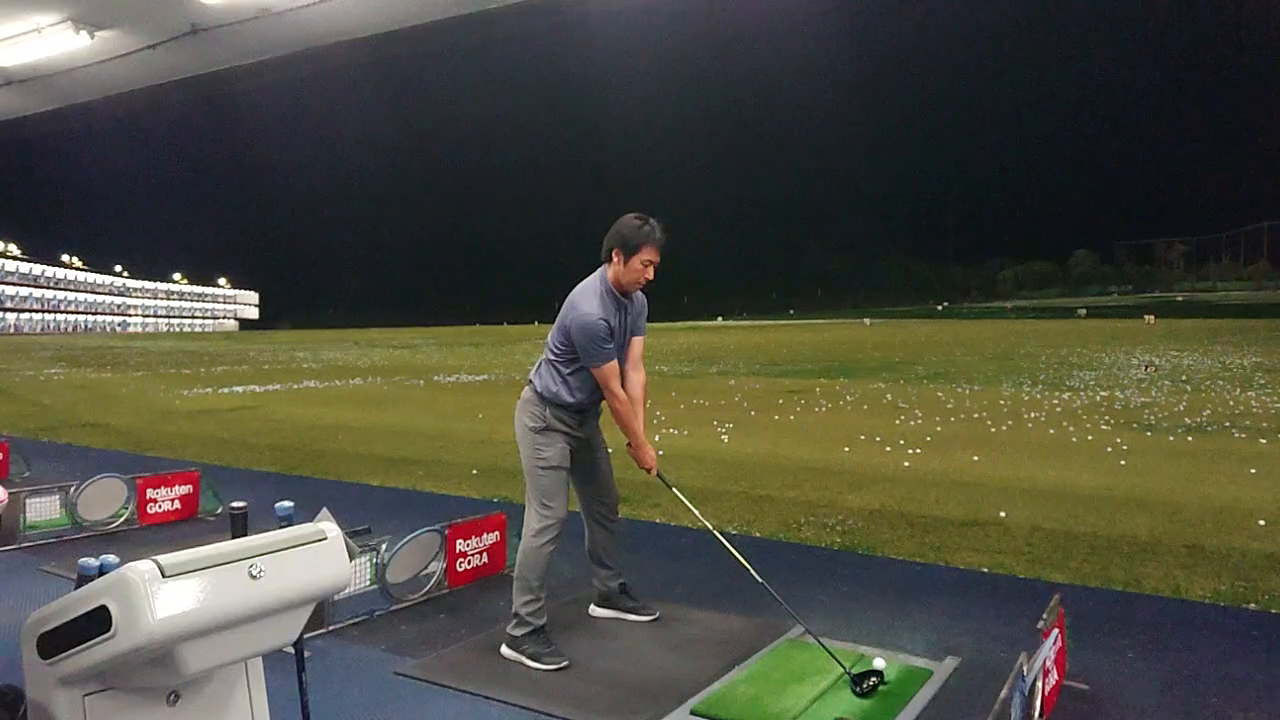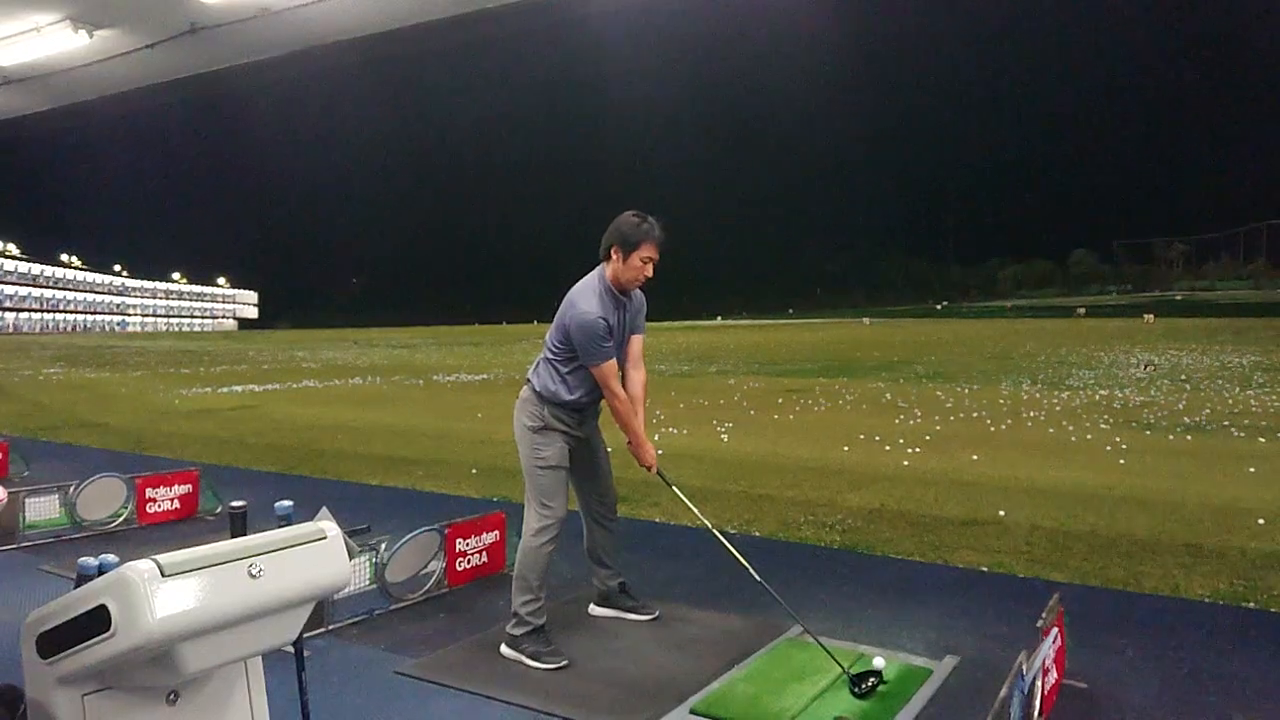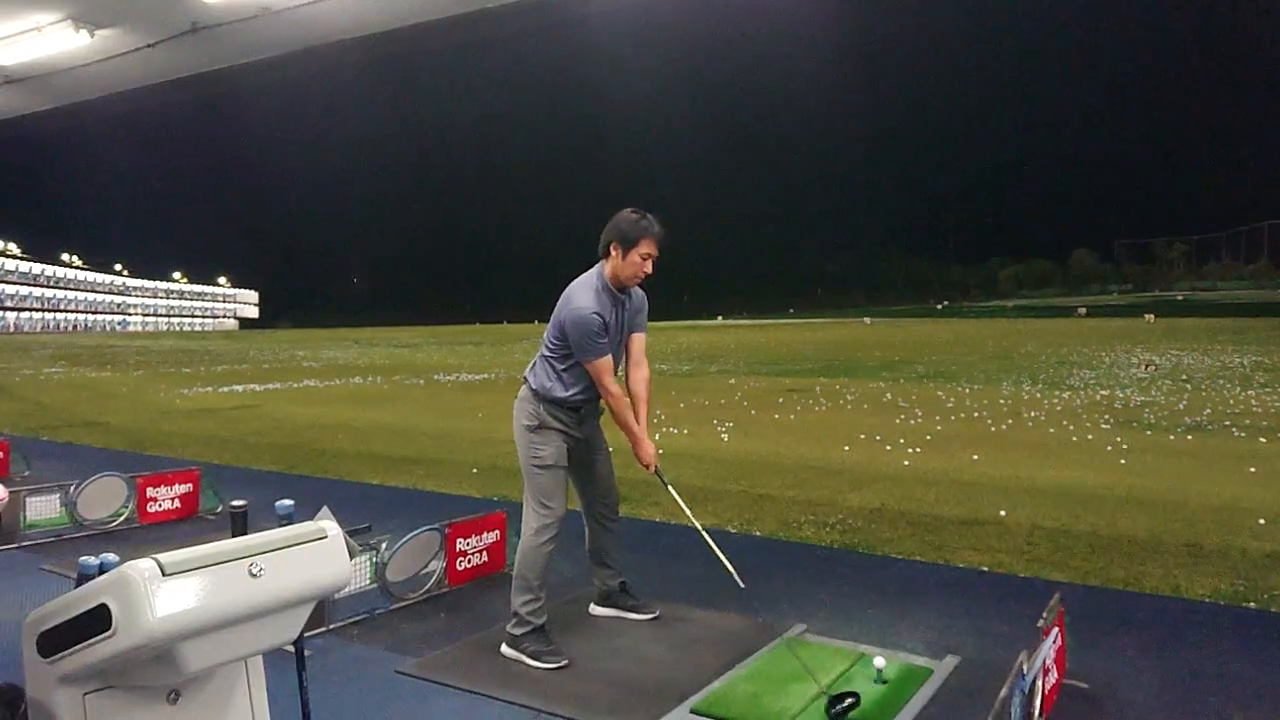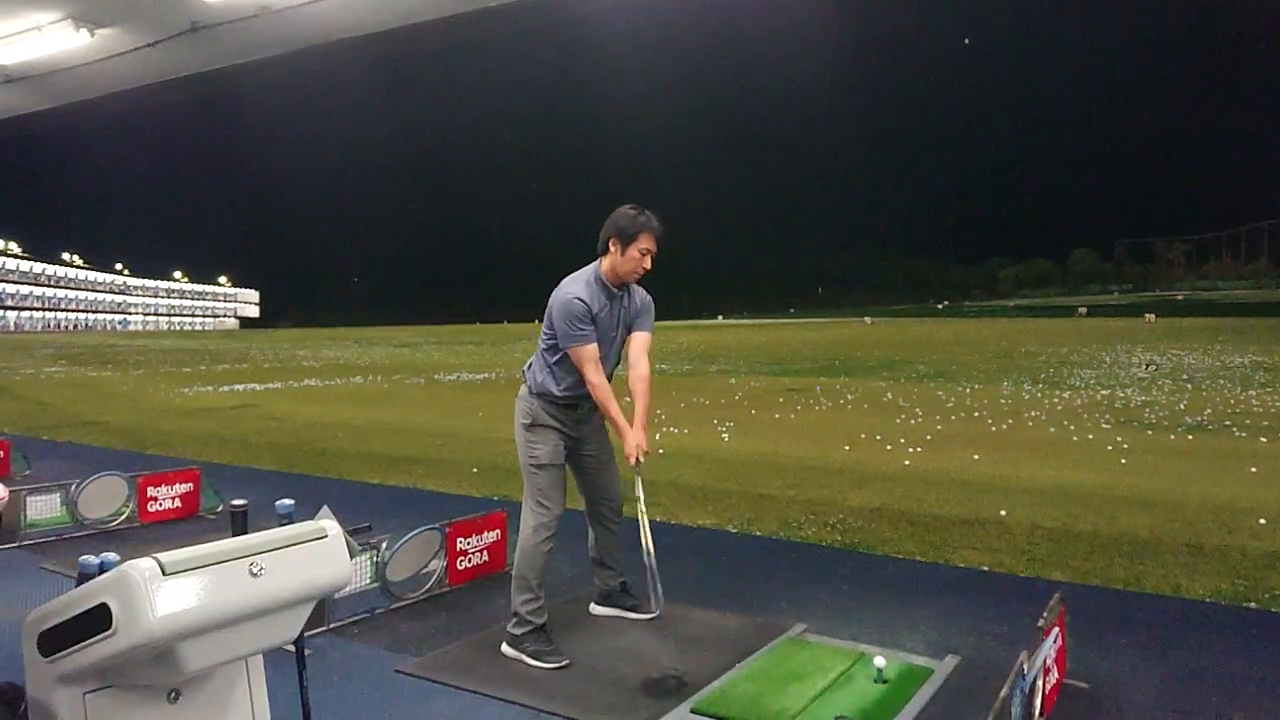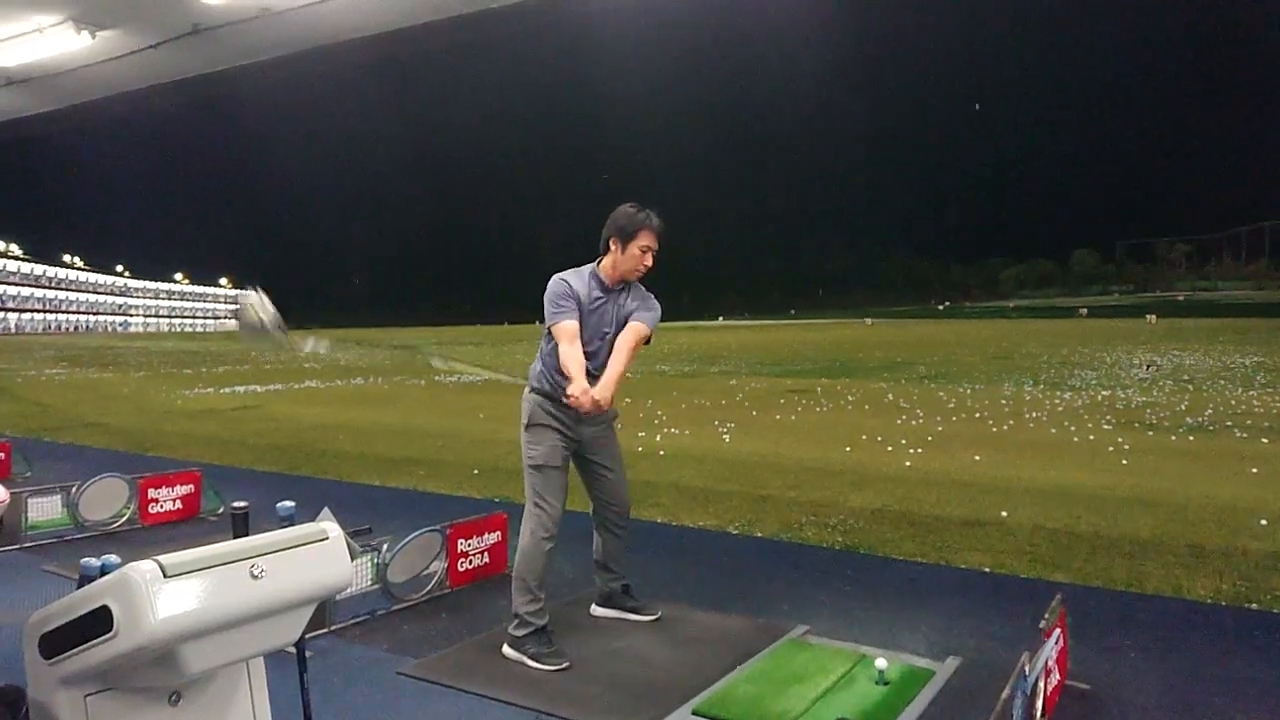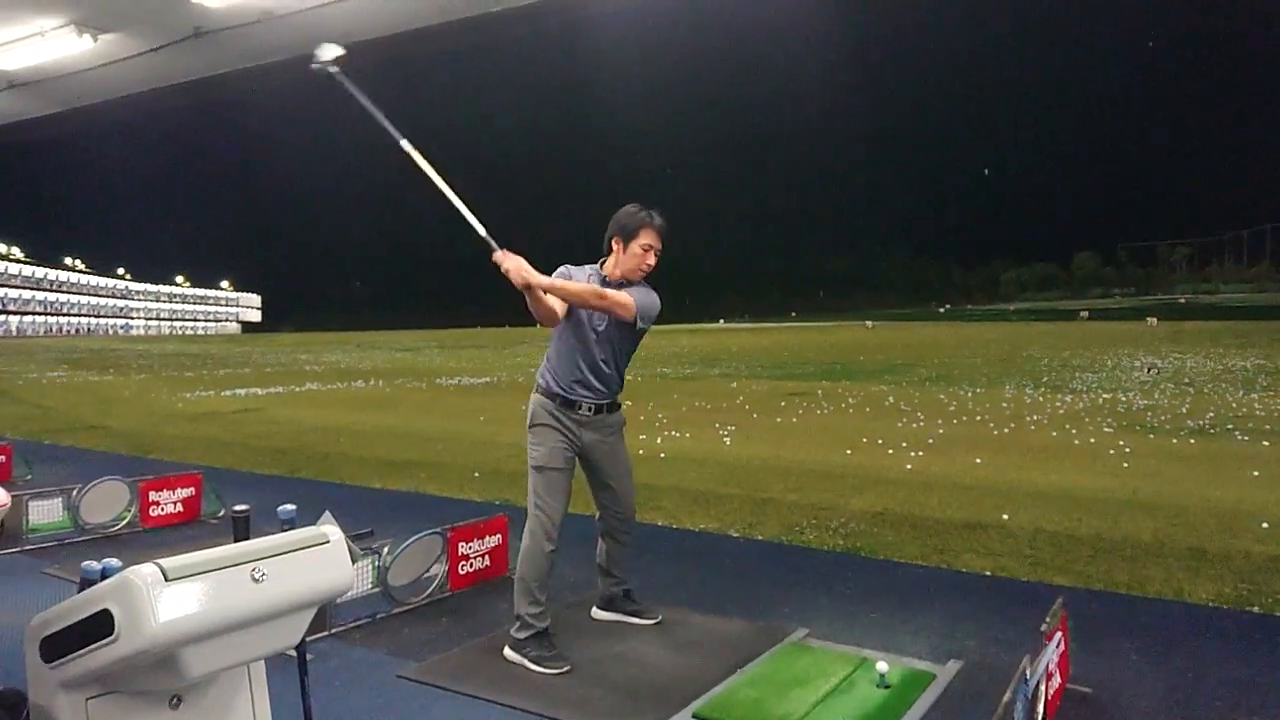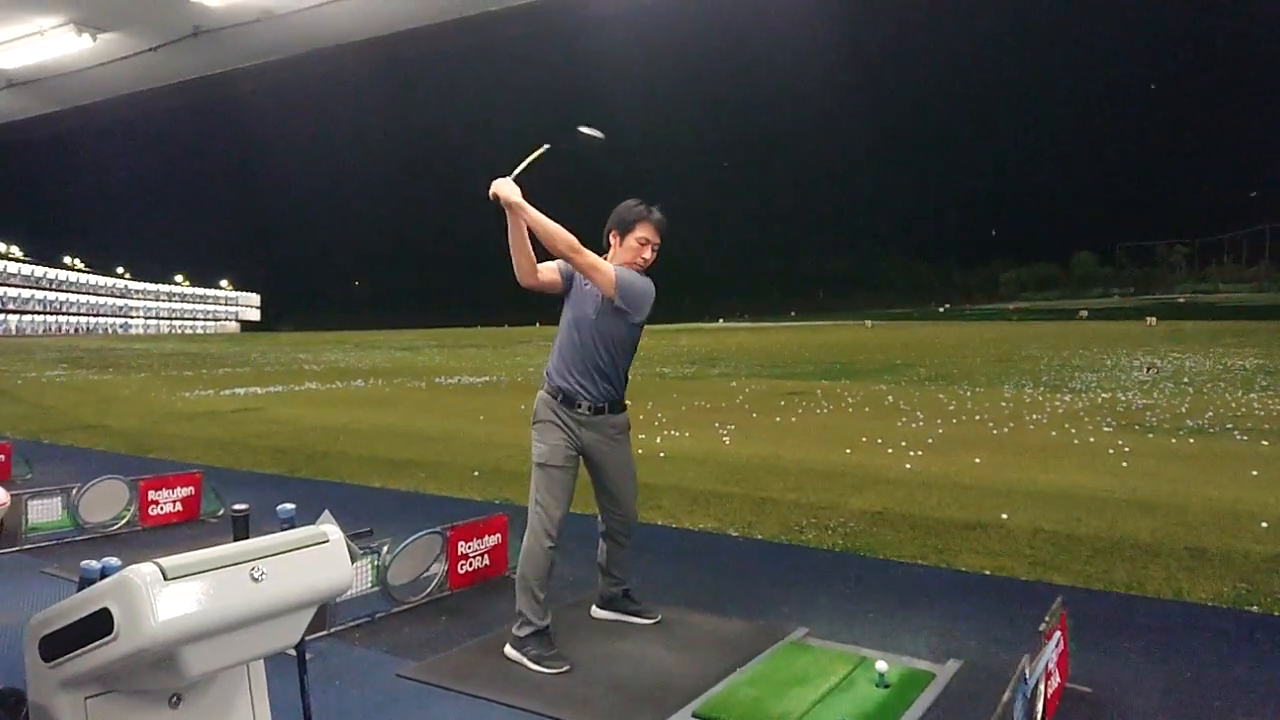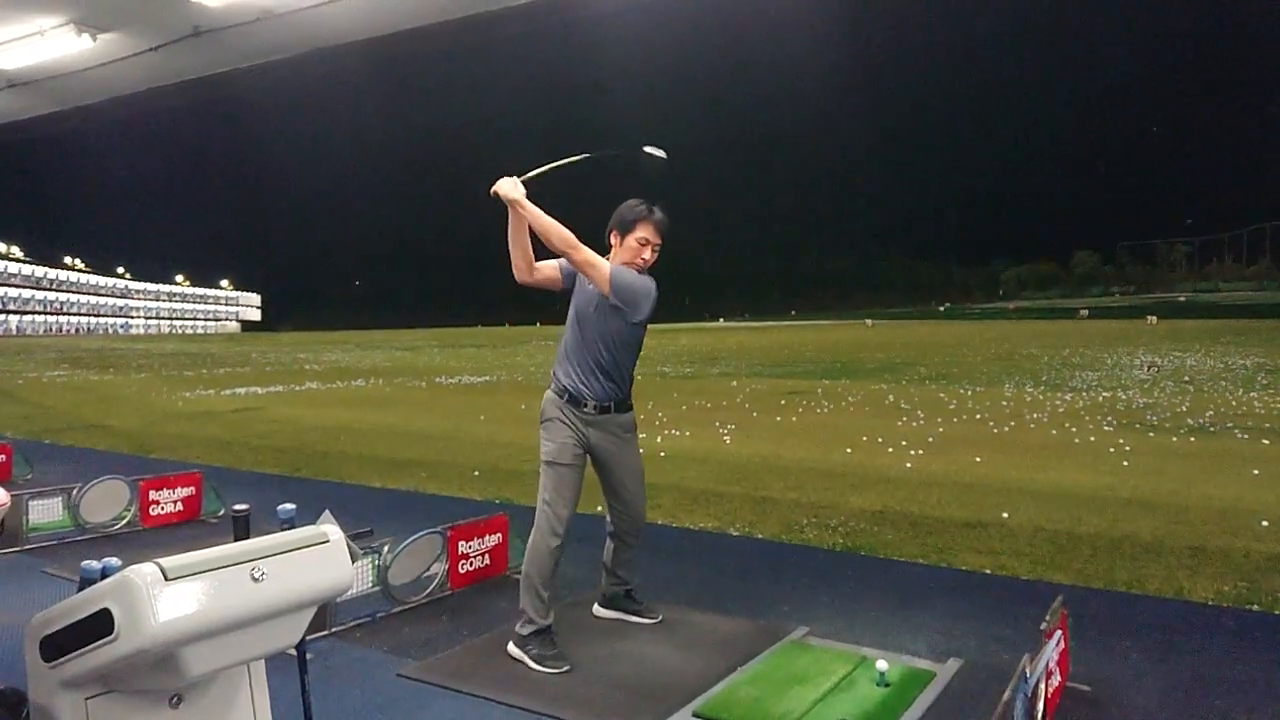
dt=0.5s
person 1, frame 1
left shoulder: (635, 301)
right shoulder: (588, 313)
left elbow: (634, 371)
right elbow: (613, 390)
left wrist: (640, 435)
right wrist: (639, 445)
left hip: (583, 416)
right hip: (547, 417)
left knee: (603, 505)
right knee: (547, 518)
left ankle: (610, 594)
right ankle: (522, 632)
person 1, frame 2
left shoulder: (635, 300)
right shoulder: (587, 311)
left elbow: (634, 369)
right elbow: (613, 390)
left wrist: (641, 432)
right wrist: (640, 444)
left hip: (582, 414)
right hip: (546, 416)
left knee: (602, 504)
right knee: (546, 518)
left ankle: (609, 593)
right ankle: (522, 631)
person 1, frame 3
left shoulder: (635, 299)
right shoulder: (583, 307)
left elbow: (637, 367)
right elbow: (607, 385)
left wrist: (644, 430)
right wrist: (637, 441)
left hip: (583, 414)
right hip: (544, 413)
left knee: (604, 504)
right knee: (546, 517)
left ankle: (609, 593)
right ankle: (523, 630)
person 1, frame 4
left shoulder: (641, 302)
right shoulder: (572, 297)
left elbow: (639, 364)
right elbow: (591, 373)
left wrist: (640, 428)
right wrist: (622, 431)
left hip: (587, 413)
right hip: (544, 411)
left knee: (609, 504)
right knee: (544, 516)
left ankle: (610, 593)
right ankle: (523, 630)
person 1, frame 5
left shoulder: (645, 304)
right shoulder: (565, 285)
left elbow: (625, 347)
right elbow: (568, 345)
left wrist: (601, 392)
right wrist: (578, 387)
left hip: (596, 414)
right hip: (548, 410)
left knee: (615, 507)
right knee: (544, 518)
left ankle: (611, 594)
right ankle: (524, 631)
person 1, frame 6
left shoulder: (646, 300)
right shoulder: (569, 275)
left elbow: (597, 298)
right elbow: (550, 316)
left wrist: (536, 279)
right wrist: (530, 287)
left hip: (605, 418)
right hip: (554, 412)
left knee: (620, 512)
right knee: (545, 522)
left ankle: (612, 597)
right ankle: (525, 635)
person 1, frame 7
left shoulder: (641, 290)
right shoulder: (577, 273)
left elbow: (574, 251)
right elbow: (530, 276)
left wrist: (520, 203)
right wrist: (512, 214)
left hip: (609, 419)
right hip: (558, 411)
left knee: (622, 515)
right knee: (546, 522)
left ankle: (611, 596)
right ankle: (526, 633)
person 1, frame 8
left shoulder: (643, 289)
right shoulder: (583, 272)
left elbow: (571, 247)
right elbow: (527, 273)
left wrist: (521, 200)
right wrist: (514, 209)
left hip: (616, 418)
right hip: (566, 411)
left knee: (630, 515)
right knee: (553, 519)
left ankle: (615, 595)
right ankle: (530, 631)
